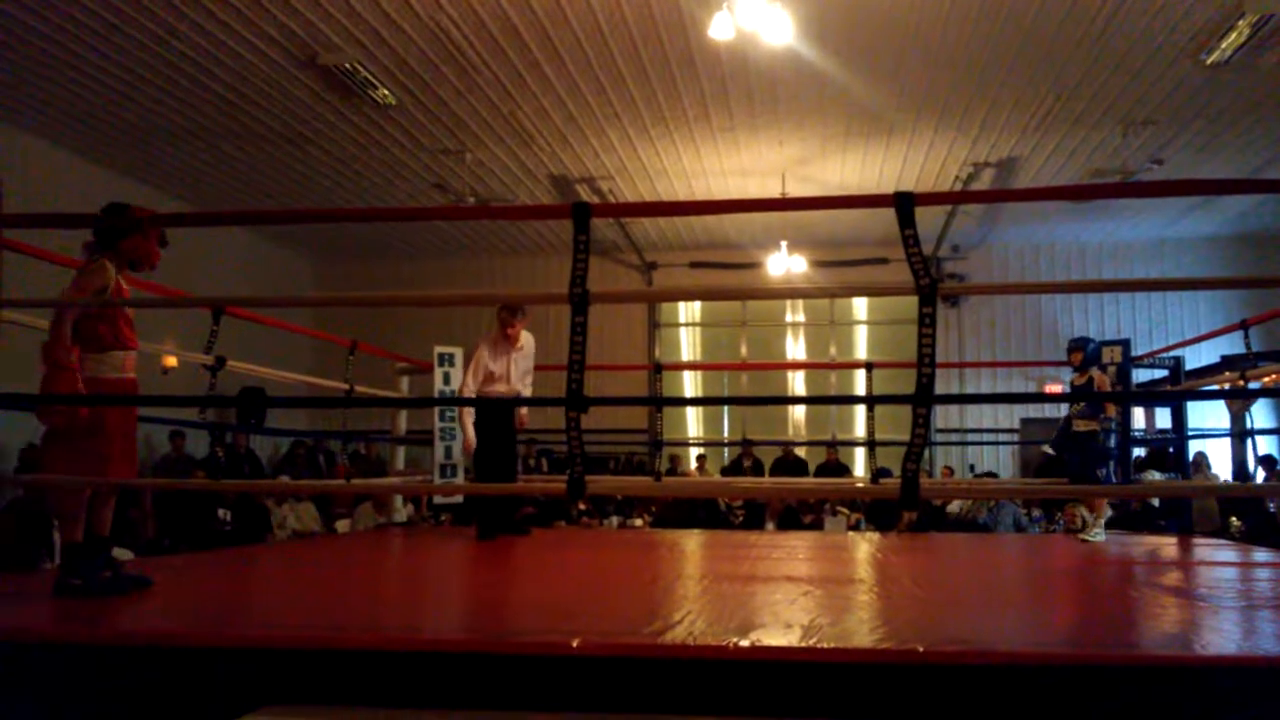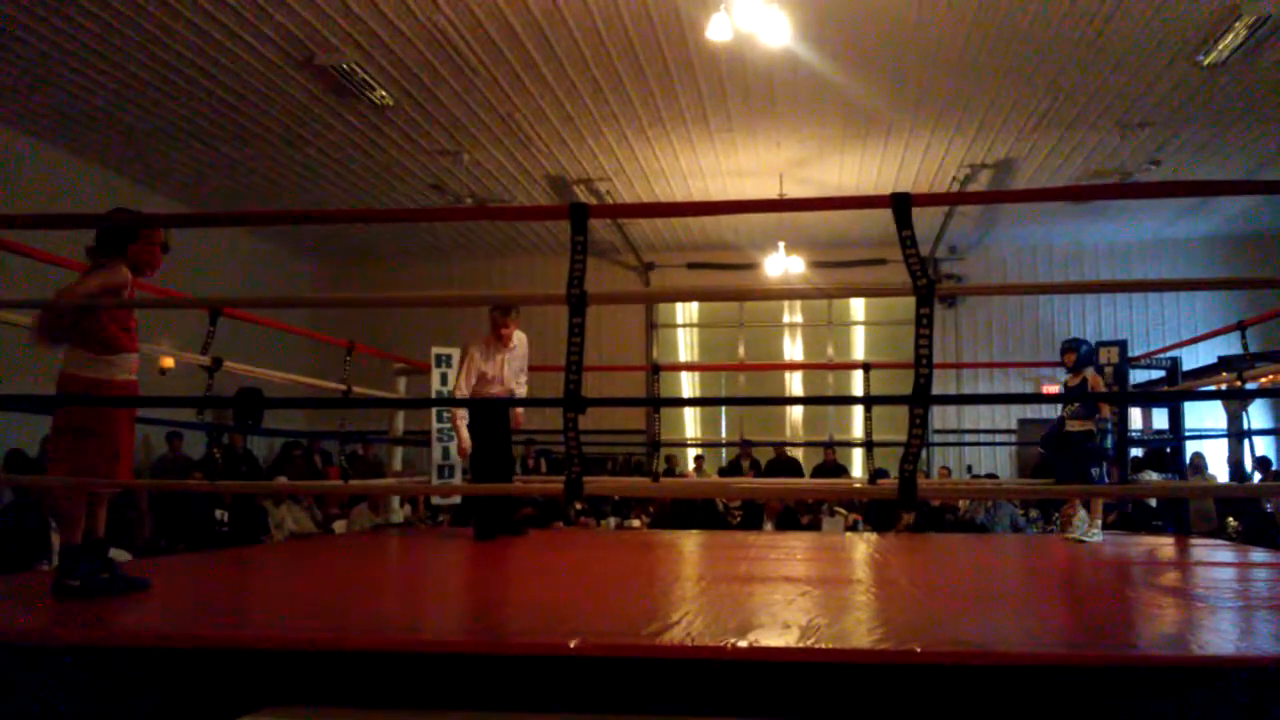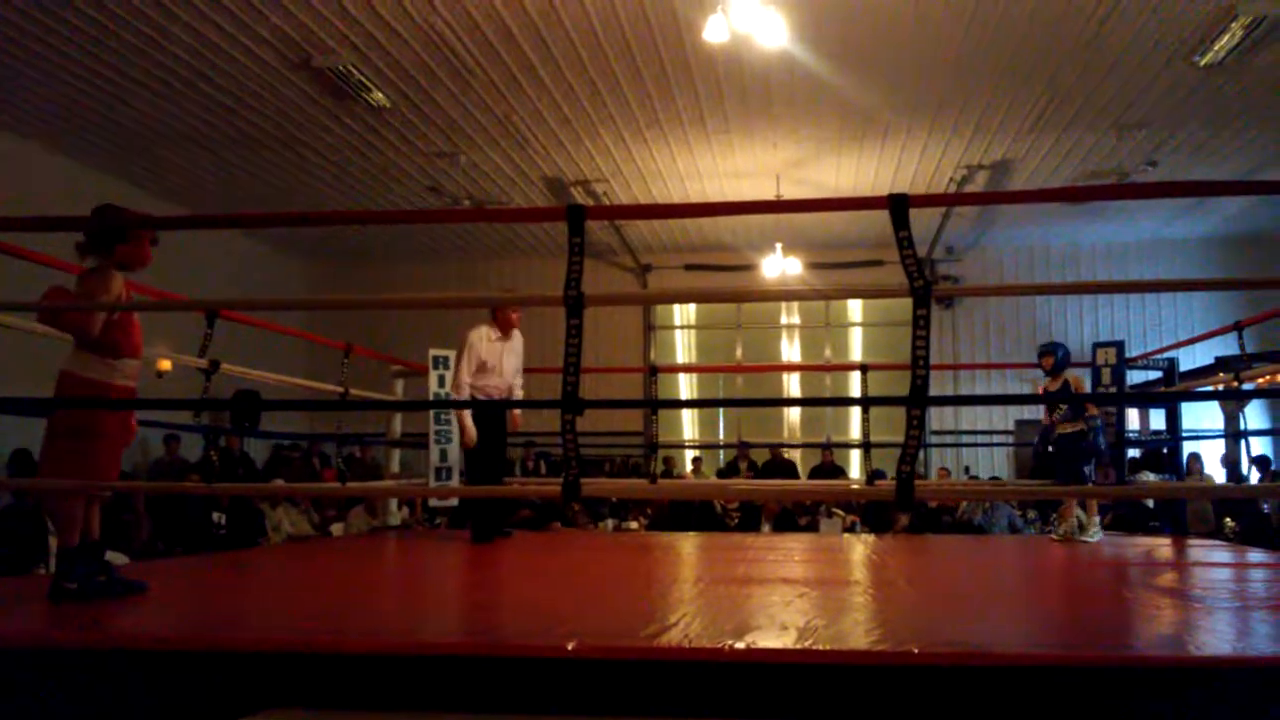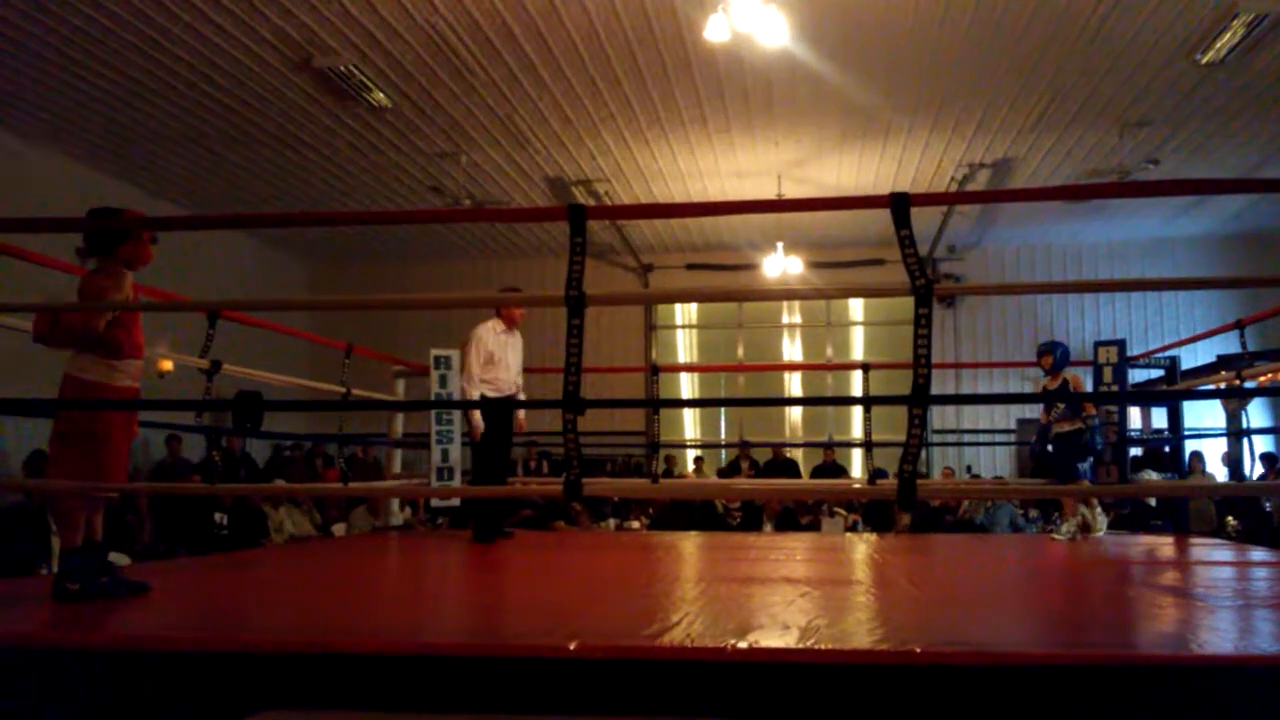
dt=0.4s
person 1, frame 1
left shoulder: (117, 278)
right shoulder: (101, 269)
left elbow: (109, 332)
right elbow: (64, 316)
right wrist: (63, 372)
left hip: (115, 388)
right hip: (91, 386)
left knee: (109, 477)
right knee: (81, 476)
left ankle: (99, 563)
right ankle: (73, 568)
person 1, frame 2
left shoulder: (117, 277)
right shoulder: (116, 273)
right elbow: (69, 296)
right wrist: (63, 323)
left hip: (110, 388)
right hip: (92, 386)
left knee: (101, 477)
right knee: (81, 475)
left ankle: (95, 564)
right ankle: (71, 569)
person 1, frame 3
left shoulder: (108, 278)
right shoulder: (109, 277)
left elbow: (88, 327)
right elbow: (89, 329)
right wrist: (60, 314)
left hip: (105, 392)
right hip: (92, 390)
left knee: (91, 480)
right knee: (77, 479)
left ankle: (91, 567)
right ankle: (68, 572)
person 1, frame 4
left shoulder: (103, 278)
right shoulder: (118, 277)
left elbow: (91, 330)
right elbow: (91, 329)
right wrist: (61, 327)
left hip: (108, 393)
right hip: (97, 392)
left knee: (94, 481)
right knee: (83, 482)
left ankle: (96, 568)
right ankle: (71, 573)
person 2, frame 1
left shoulder: (529, 342)
right shoulder: (485, 349)
right elbow: (467, 390)
left wrist: (523, 408)
right wrist: (468, 432)
left hip: (507, 407)
right hip: (483, 408)
left knee: (509, 463)
right knee: (486, 466)
left ankle: (507, 518)
right ankle: (486, 522)
person 2, frame 2
left shoulder: (522, 341)
right shoulder: (477, 350)
right elbow: (461, 393)
left wrist: (518, 406)
right wrist: (463, 435)
left hip: (502, 408)
right hip: (478, 410)
left knee: (505, 464)
right knee: (482, 467)
left ankle: (504, 519)
right ankle: (484, 525)
person 2, frame 3
left shoulder: (517, 338)
right shoulder: (477, 337)
right elbow: (462, 382)
left wrist: (515, 408)
right wrist: (466, 424)
left hip: (498, 407)
right hip: (476, 407)
left knee: (498, 466)
right knee: (478, 468)
left ankle: (495, 523)
right ankle: (480, 527)
person 2, frame 4
left shoulder: (516, 337)
right shoulder: (482, 333)
right elbow: (470, 377)
left wrist: (520, 412)
right wrist: (475, 417)
left hip: (506, 405)
right hip: (486, 405)
left knee: (501, 466)
right knee: (485, 467)
left ankle: (495, 523)
right ankle: (483, 527)
person 3, frame 1
left shoulder: (1100, 378)
right shoulder: (1074, 381)
left elbow: (1110, 408)
left wrist: (1105, 433)
right wrist: (1061, 435)
left hip: (1094, 434)
right hip: (1076, 435)
left knee: (1098, 479)
right knee: (1078, 477)
left ankle: (1099, 526)
right ankle: (1099, 513)
person 3, frame 2
left shoulder: (1093, 379)
right shoulder: (1067, 382)
left elbow: (1105, 409)
left wrist: (1103, 435)
right wrist: (1053, 435)
left hip: (1088, 434)
right hip: (1068, 435)
left knee: (1093, 479)
right knee: (1066, 477)
left ankle: (1095, 526)
right ankle: (1078, 518)
person 3, frame 3
left shoulder: (1074, 380)
right shoulder: (1046, 388)
left elbow: (1091, 408)
left wrist: (1094, 434)
right wrist: (1042, 441)
left hip: (1078, 435)
right hip: (1060, 438)
left knee: (1083, 478)
right knee: (1065, 481)
left ankle: (1093, 525)
right ankle: (1069, 525)
person 3, frame 4
left shoulder: (1072, 380)
right shoulder: (1045, 387)
left elbow: (1088, 407)
right elbow: (1045, 416)
left wrist: (1092, 433)
right wrist: (1039, 440)
left hip: (1076, 433)
right hip: (1058, 437)
left knee: (1079, 476)
right knee: (1064, 480)
right ankle: (1071, 523)
